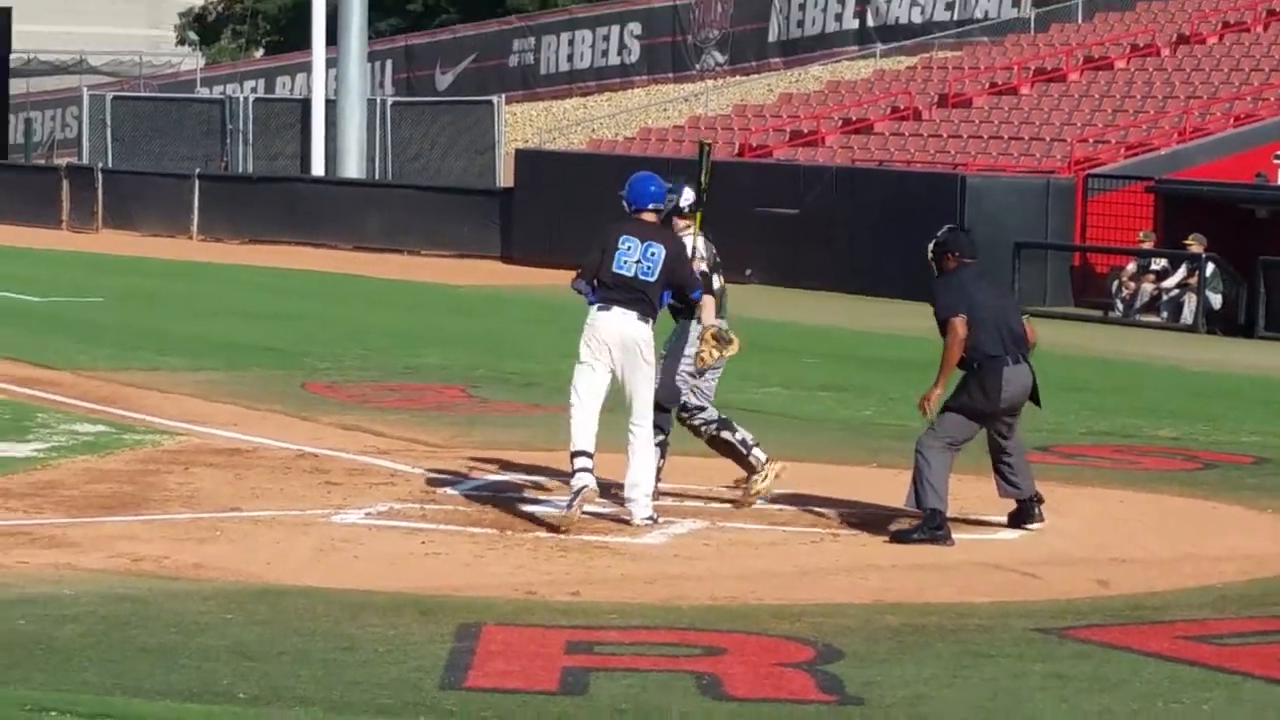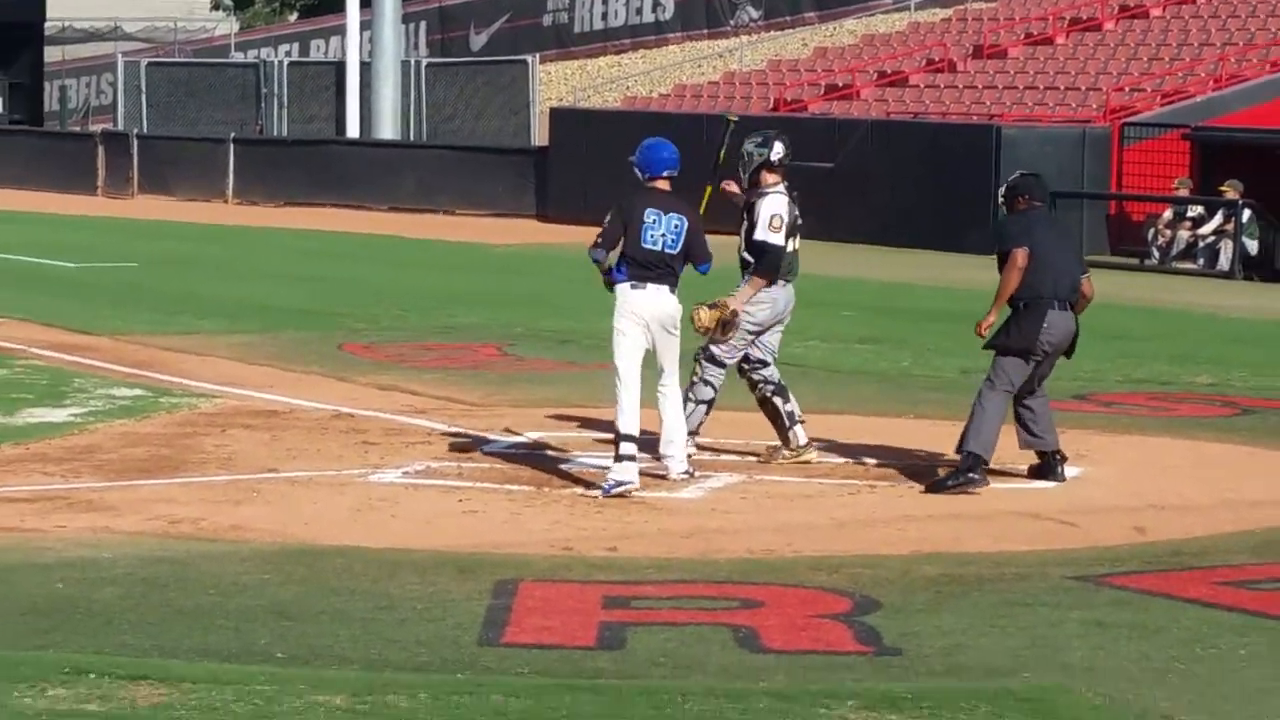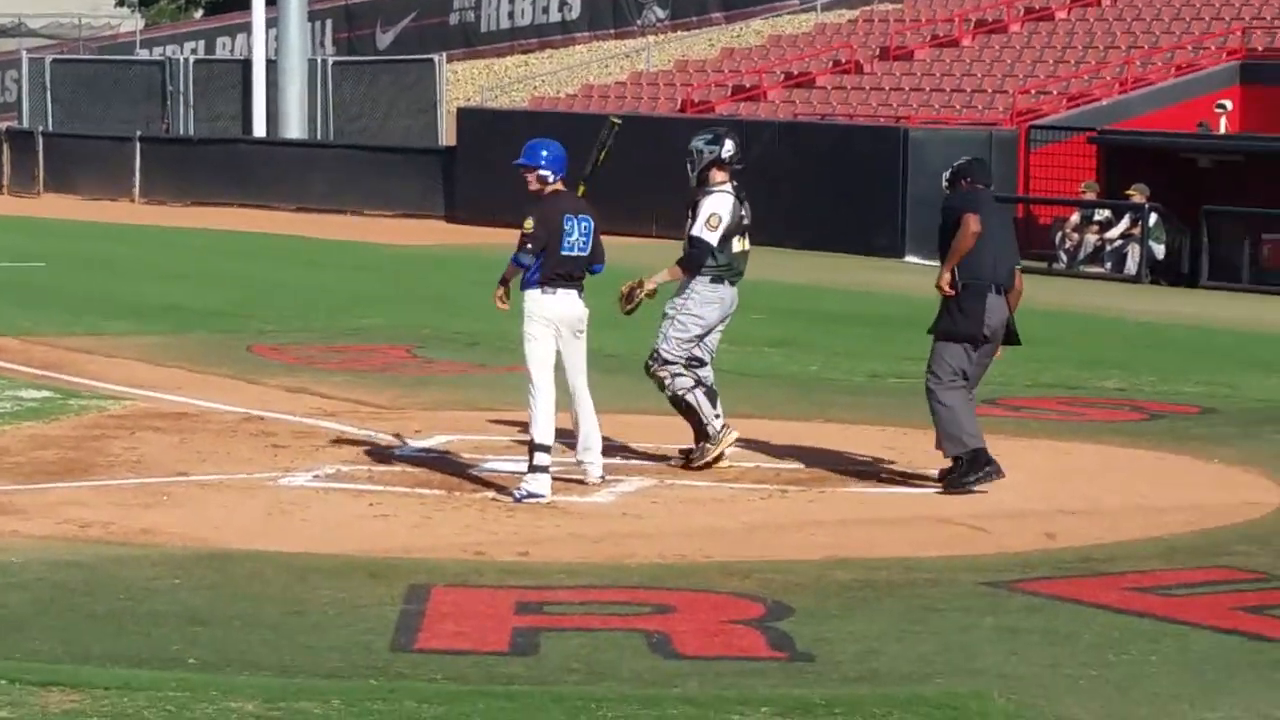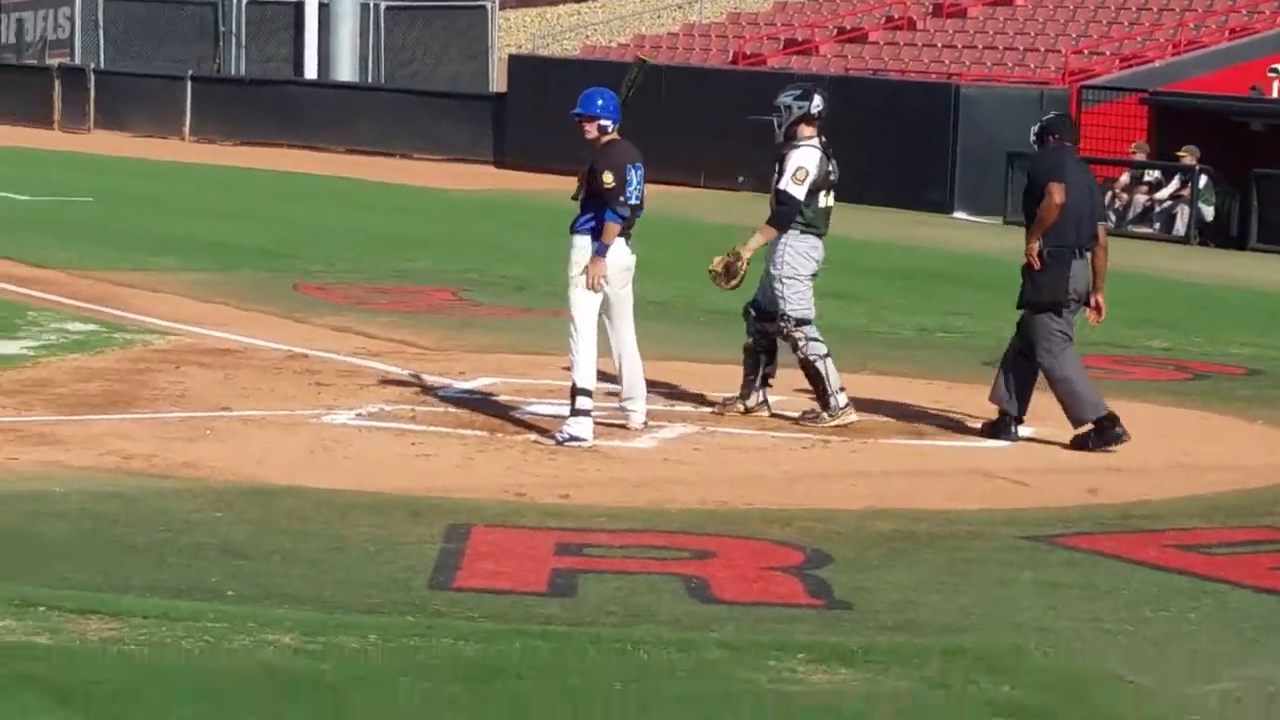
dt=0.3s
person 1, frame 1
left shoulder: (615, 232)
right shoulder: (672, 244)
left elbow: (580, 282)
right elbow: (696, 294)
left hip: (602, 322)
right hip: (638, 329)
left knee: (583, 407)
right knee: (641, 422)
left ankle: (583, 477)
right ankle: (640, 507)
person 1, frame 2
left shoulder: (632, 203)
right shoulder: (686, 212)
left elbow: (599, 250)
right elbow: (703, 265)
left wrist: (608, 273)
left hip: (633, 296)
right hip: (667, 299)
left knee: (628, 382)
right knee: (669, 382)
left ankle: (626, 469)
right ankle: (677, 462)
person 1, frame 3
left shoulder: (544, 206)
right shoulder: (585, 209)
left elbow: (527, 252)
right elbow: (597, 265)
left wrist: (504, 282)
left hip: (543, 301)
right hip: (575, 302)
left knee: (541, 387)
right knee: (578, 385)
left ankle: (539, 479)
right ankle: (592, 465)
person 1, frame 4
left shoulder: (605, 155)
right shoulder: (632, 154)
left elbow: (617, 208)
left wrist: (598, 254)
left hip: (595, 249)
right hip: (623, 250)
left knee: (583, 332)
right knee: (622, 330)
left ankle: (580, 421)
right ankle: (635, 410)
person 2, frame 1
left shoulder: (687, 243)
right shoulder: (698, 240)
left elbow: (703, 284)
left hip: (695, 331)
left knee: (660, 407)
right knee: (696, 412)
right ankle: (759, 464)
person 2, frame 2
left shoulder: (769, 202)
right shoulder: (783, 198)
left elbow: (770, 261)
left wrist: (738, 299)
right wrist: (743, 199)
left hip: (761, 294)
right hip: (783, 294)
left knee: (711, 361)
right knee: (760, 367)
left ankle: (683, 440)
right ankle: (797, 442)
person 2, frame 3
left shoulder: (713, 201)
right shoulder: (736, 198)
left elbow: (696, 258)
right elbow: (728, 247)
left wrist: (655, 280)
left hip: (702, 292)
right hip: (725, 292)
left knee: (663, 363)
right knee: (696, 366)
left ankle: (714, 431)
right ankle: (708, 444)
person 2, frame 4
left shoulder: (800, 155)
right shoulder: (820, 153)
left elbow: (785, 215)
left wrist: (749, 246)
left hip: (792, 245)
right hip: (807, 244)
left knee: (799, 326)
right knee: (762, 316)
left ankle: (836, 406)
right ankle: (753, 397)
person 3, frame 1
left shoulder: (948, 284)
right shoulder: (996, 286)
left elbow: (958, 333)
right elbow: (1030, 336)
left wrist: (938, 386)
left hip: (989, 379)
right hip: (1022, 376)
left knee: (934, 443)
right knee: (1004, 439)
left ankle: (934, 521)
right ankle: (1028, 505)
person 3, frame 2
left shoulder: (1014, 223)
right shoulder: (1063, 232)
left elbow: (1017, 262)
right elbow: (1086, 291)
left wrist: (993, 311)
left hip: (1033, 319)
right hip: (1065, 323)
left knee: (996, 390)
right knee: (1029, 390)
left ankle: (972, 466)
right ankle: (1051, 459)
person 3, frame 3
left shoulder: (962, 199)
right shoulder: (1003, 218)
left elbow: (971, 227)
right elbow: (1016, 285)
left wrist: (946, 268)
right wrist: (1001, 327)
left hip: (969, 304)
right hip: (997, 309)
left knee: (942, 383)
right knee: (960, 388)
left ankle: (976, 460)
right ankle: (964, 464)
person 3, frame 4
left shoulder: (1048, 160)
right shoulder: (1087, 176)
left elbow: (1055, 198)
right elbow: (1100, 241)
left wrist: (1033, 239)
right wrist: (1097, 290)
left hip: (1052, 269)
right hip: (1078, 270)
left knee: (1053, 352)
right knee: (1025, 342)
left ankle: (1105, 423)
right ankle: (1008, 419)
